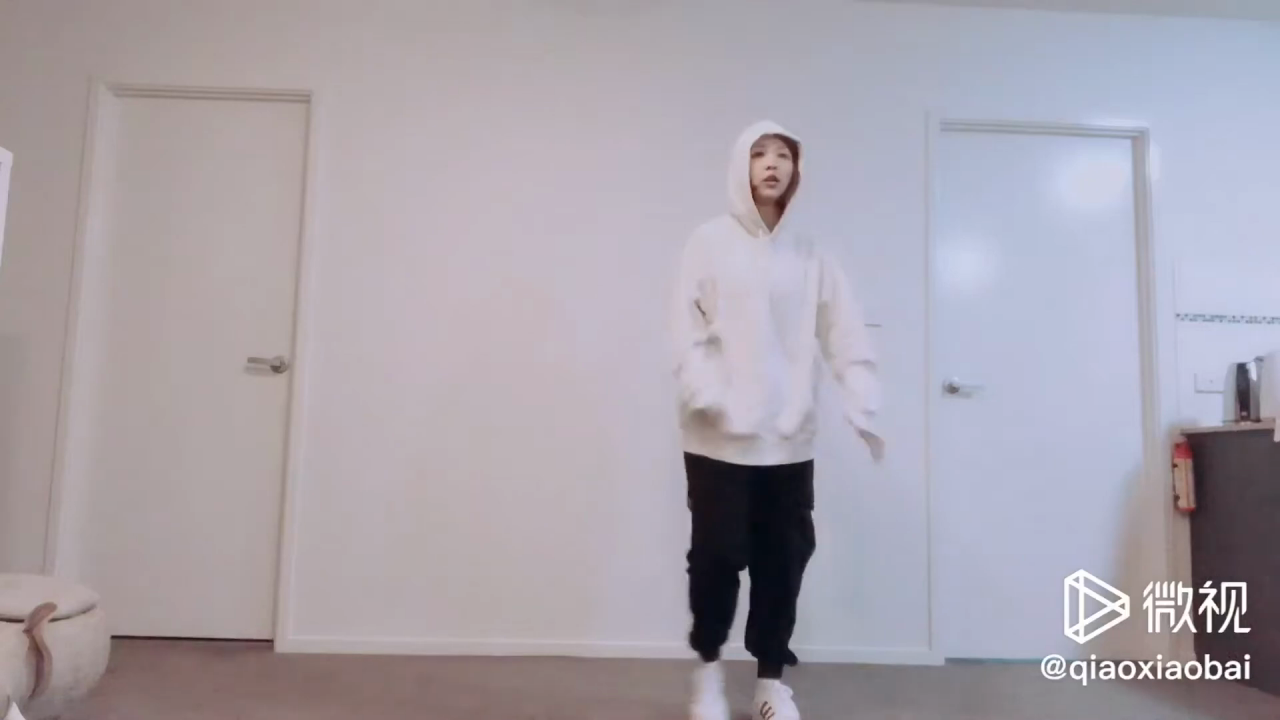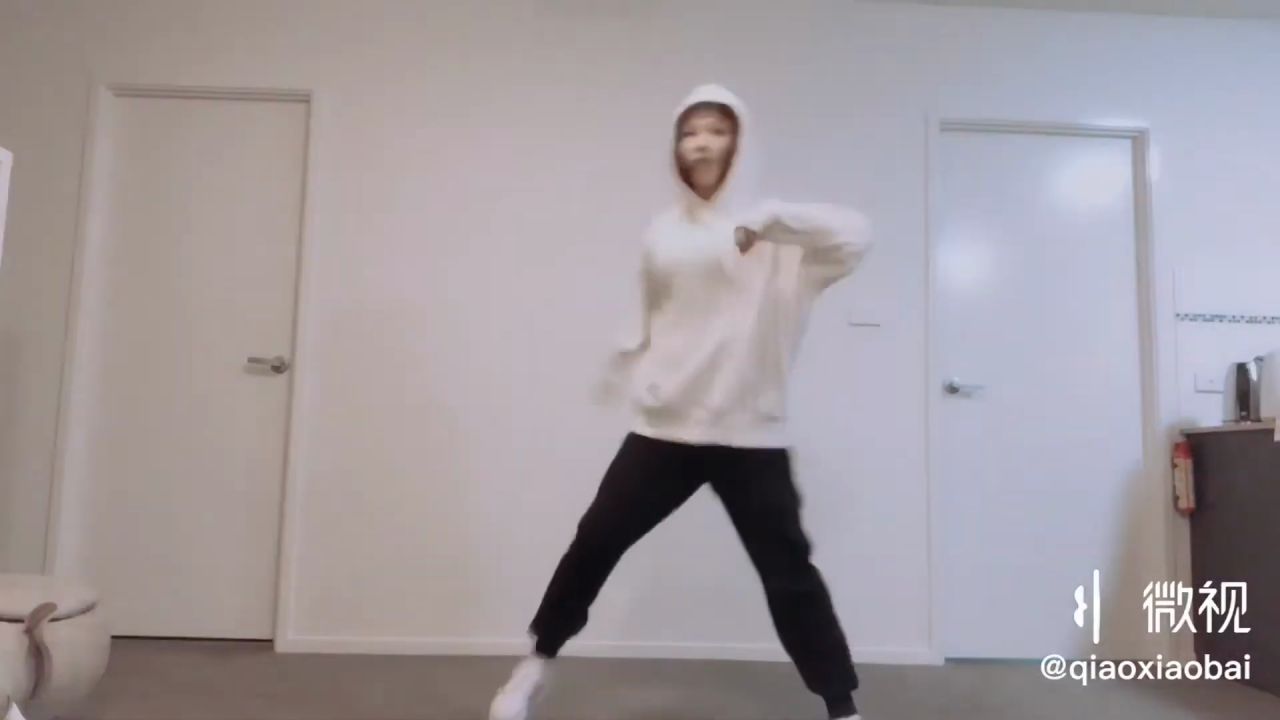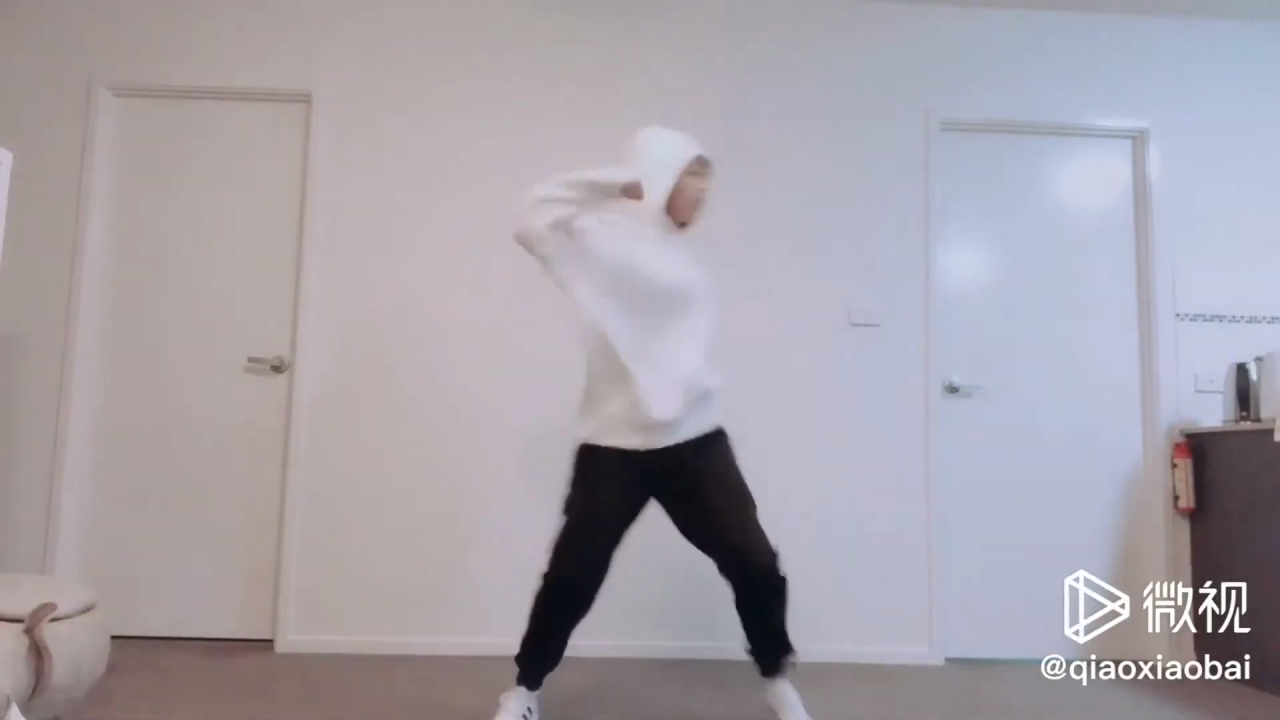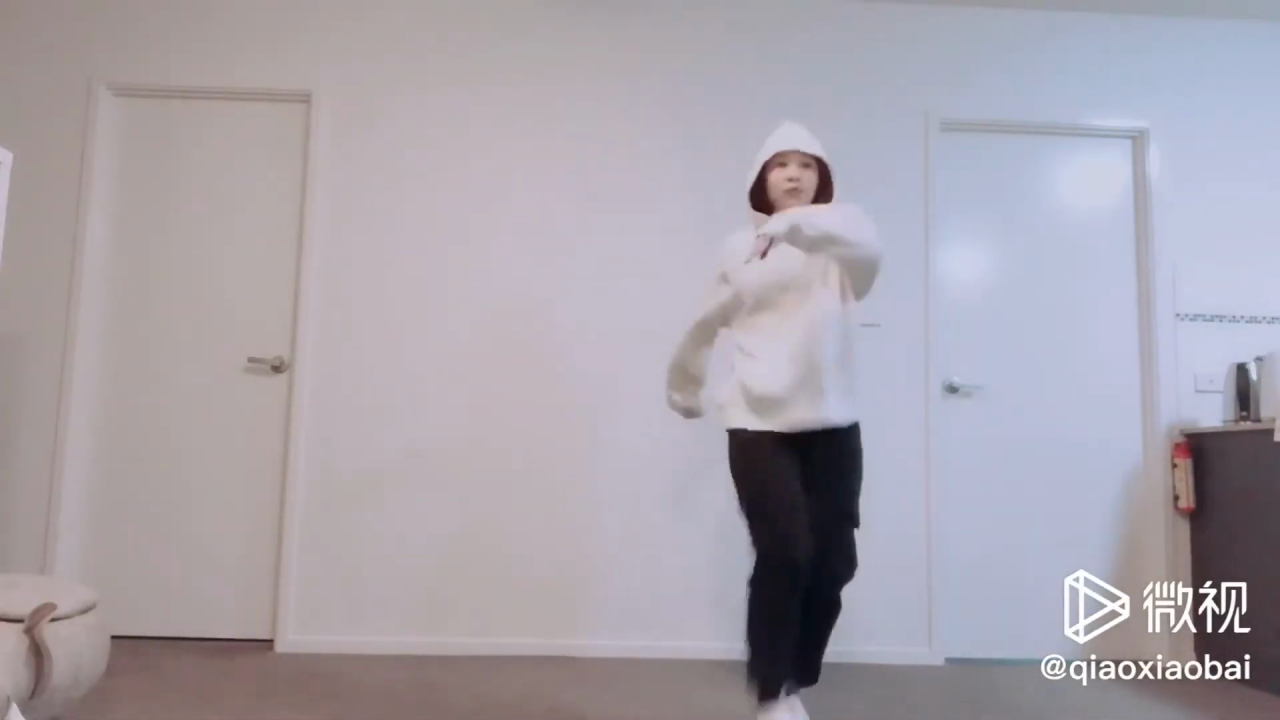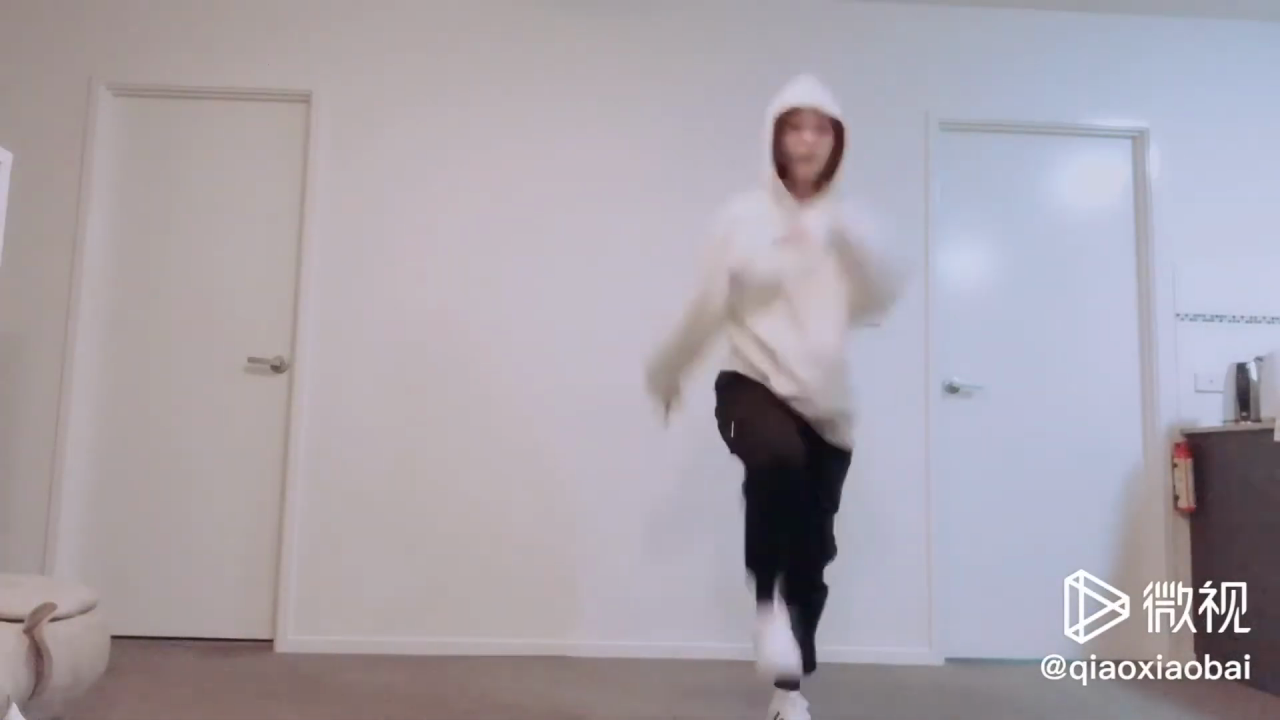
dt=1s
person 1, frame 1
left shoulder: (812, 255)
right shoulder: (709, 241)
left elbow: (846, 338)
right elbow: (687, 331)
left wrist: (862, 411)
right wrist: (702, 397)
left hip: (789, 439)
right hip: (719, 436)
left knee: (785, 558)
right knee: (719, 553)
right ankle: (709, 669)
person 1, frame 2
left shoulder: (771, 228)
right shoulder: (664, 233)
left elbow: (854, 236)
left wrist: (777, 221)
right wrist: (621, 367)
left hip: (747, 430)
right hip: (665, 423)
left knee: (788, 571)
right knee: (597, 539)
right ankle: (535, 664)
person 1, frame 3
left shoulder: (677, 251)
right shoulder: (607, 236)
right elbow: (534, 224)
right wrist: (606, 181)
left hip: (692, 433)
right hip: (618, 437)
left knee: (754, 560)
right knee: (573, 571)
person 1, frame 4
left shoulder: (839, 233)
right shoulder: (739, 248)
left elbow: (865, 243)
right elbow: (707, 322)
left wrist: (795, 224)
right wrist: (682, 385)
left hip: (831, 426)
right hip: (759, 425)
left knee: (828, 572)
right knee: (785, 551)
person 1, frame 5
left shoulder: (847, 222)
right shoulder: (744, 216)
left elbow: (882, 291)
right elbow: (708, 307)
left wrist: (841, 230)
right wrist: (663, 371)
left hip: (828, 413)
right hip: (754, 387)
left knee: (809, 557)
right knee: (777, 459)
right ankle: (768, 604)
